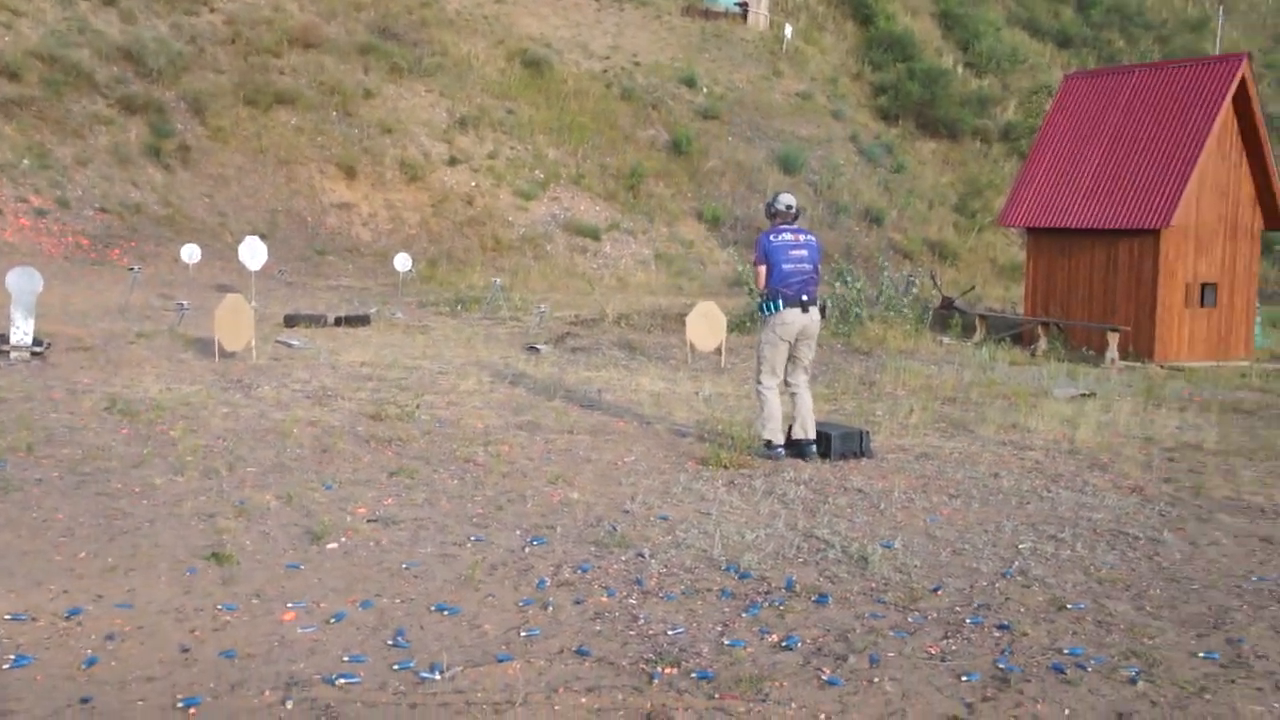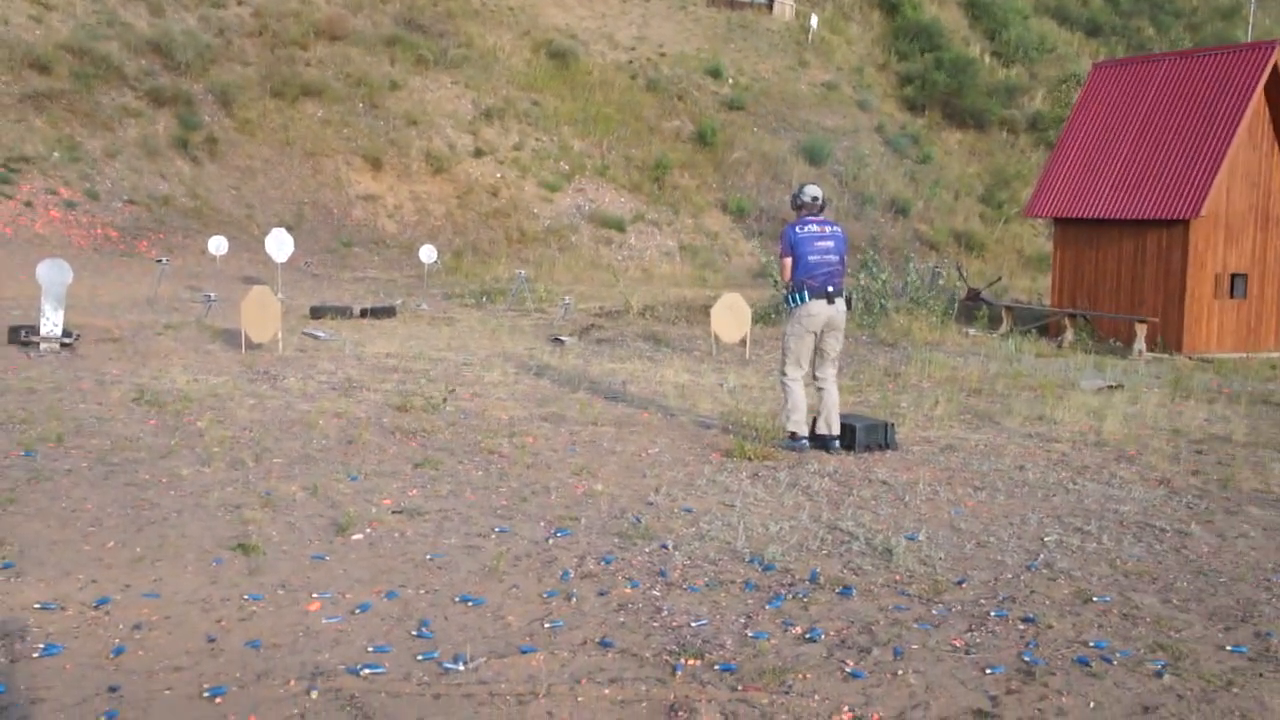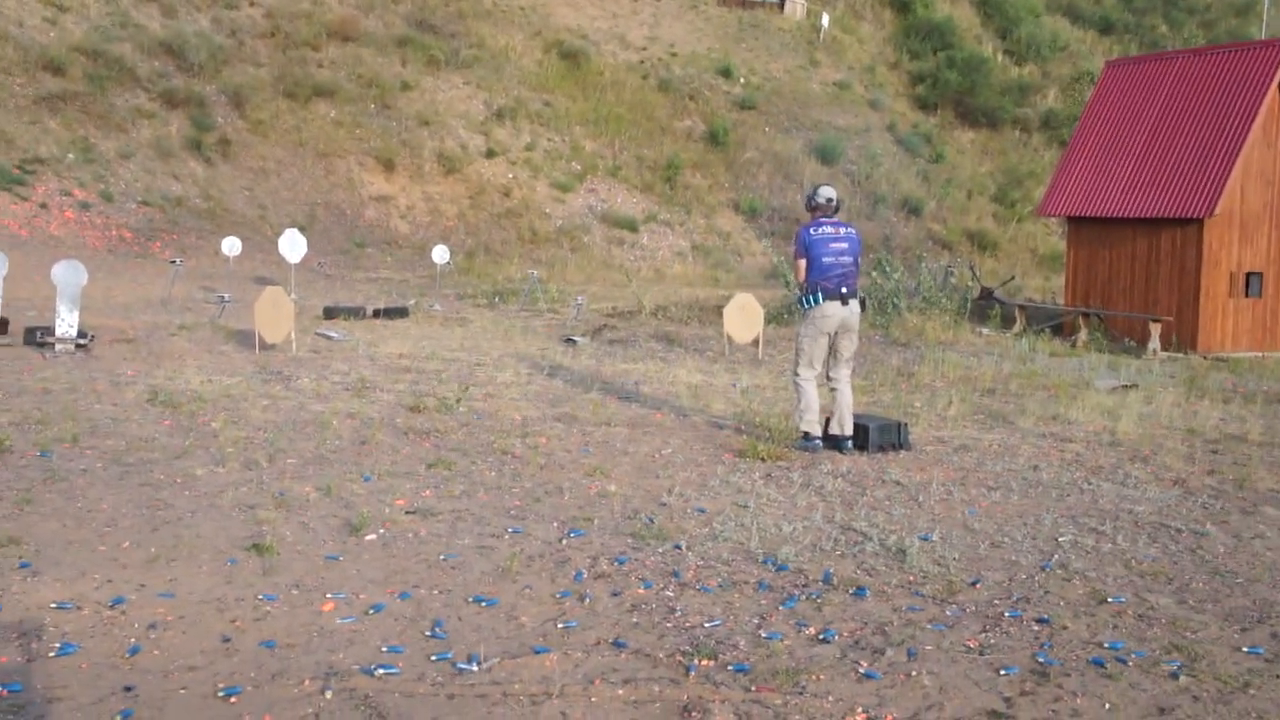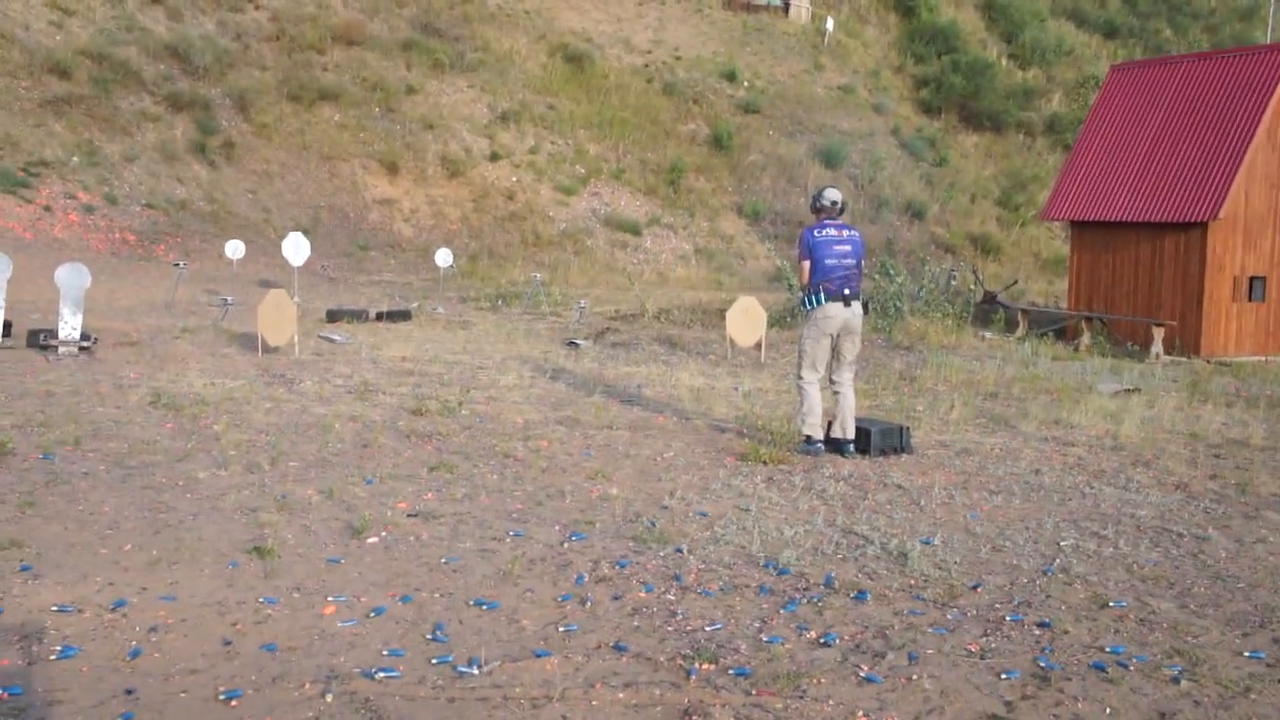
dt=0.2s
person 1, frame 1
left shoulder: (766, 239)
right shoulder: (812, 240)
left elbow: (760, 284)
right elbow: (816, 278)
left hip: (781, 314)
right hip: (810, 313)
left knee: (768, 382)
right knee: (800, 381)
left ankle: (775, 443)
right ankle: (806, 439)
person 1, frame 2
left shoulder: (792, 231)
right shoulder: (838, 231)
left elbow: (786, 276)
right elbow: (842, 270)
left hip: (807, 306)
right hip: (836, 305)
left knee: (793, 374)
right knee: (828, 374)
left ankle: (799, 435)
right ankle: (830, 435)
person 1, frame 3
left shoulder: (806, 232)
right shoulder: (852, 233)
left elbow: (800, 277)
right elbow: (856, 271)
left hip: (821, 307)
right hip: (851, 306)
left knee: (806, 374)
right knee: (842, 375)
left ankle: (812, 435)
right ankle: (843, 435)
person 1, frame 4
left shoulder: (810, 234)
right shoulder: (856, 235)
left elbow: (804, 279)
right elbow: (859, 273)
left hip: (823, 309)
right hip: (853, 308)
left knee: (809, 377)
right knee: (844, 377)
left ankle: (814, 438)
right ankle: (845, 438)
